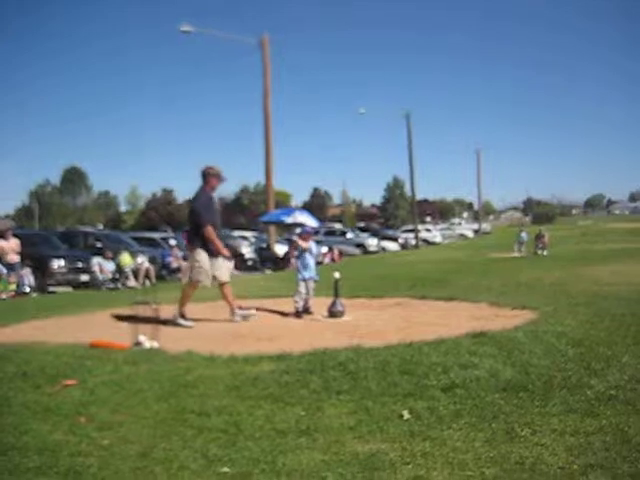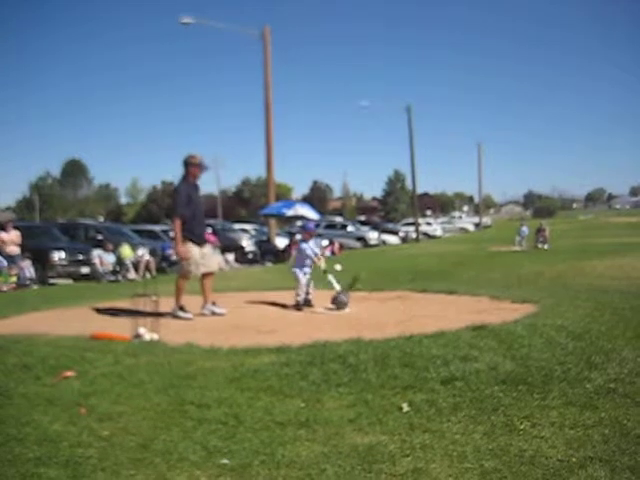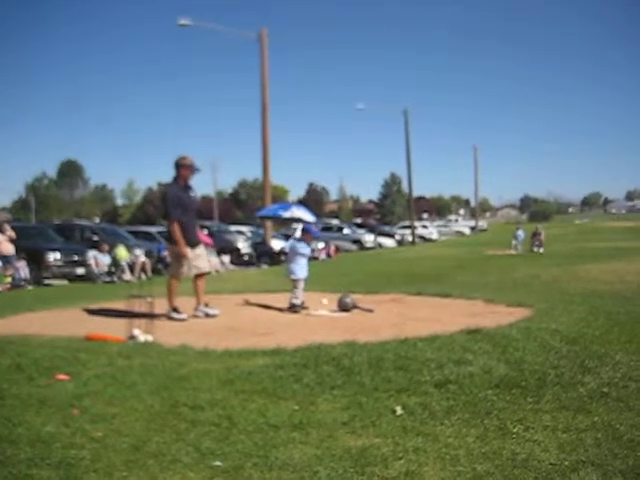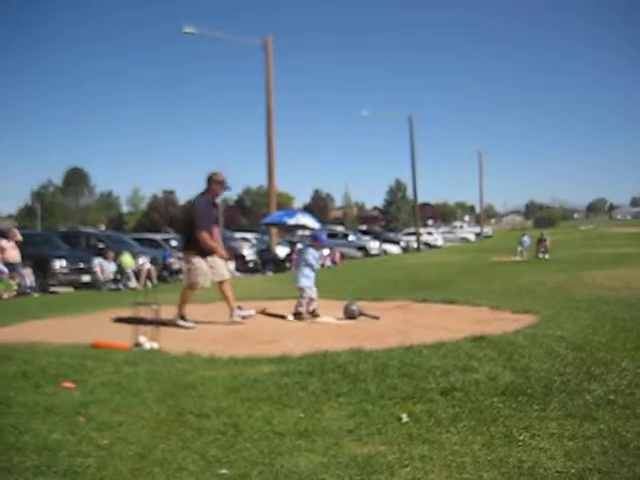
dt=0.4s
person 1, frame 1
left shoulder: (208, 198)
right shoulder: (201, 199)
right elbow: (206, 227)
left wrist: (219, 247)
right wrist: (220, 247)
left hip: (211, 248)
right hip: (200, 248)
left knee: (224, 279)
right knee: (194, 281)
left ankle: (236, 310)
right ankle: (180, 313)
person 1, frame 2
left shoulder: (194, 187)
right shoulder: (181, 190)
right elbow: (177, 219)
right wrist: (179, 244)
left hip: (201, 238)
right hip: (189, 240)
left knee: (209, 270)
right knee: (185, 273)
left ankle: (208, 304)
right ankle: (178, 307)
person 1, frame 3
left shoulder: (189, 189)
right shoulder: (171, 192)
right elbow: (172, 222)
left wrist: (198, 235)
right wrist: (181, 245)
left hip: (195, 241)
right hip: (181, 242)
left knee: (201, 272)
right knee: (176, 275)
left ankle: (201, 306)
right ankle: (172, 309)
person 1, frame 4
left shoulder: (213, 204)
right shoulder: (199, 204)
right elbow: (200, 233)
left wrist: (221, 248)
right wrist: (217, 250)
left hip: (210, 250)
right hip: (195, 251)
left knee: (224, 278)
right knee: (193, 284)
left ankle: (235, 311)
right ankle: (180, 316)
